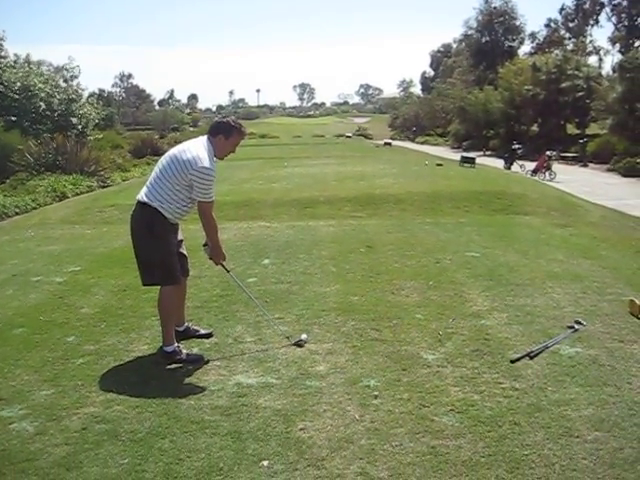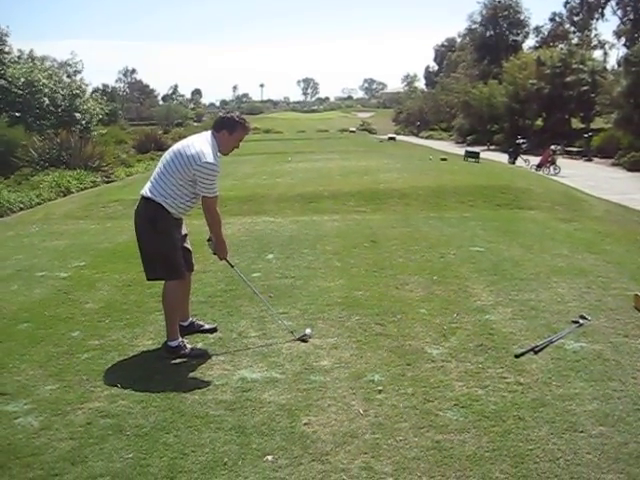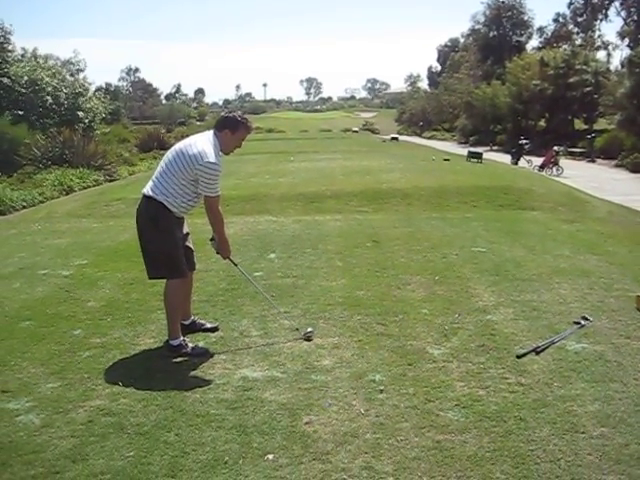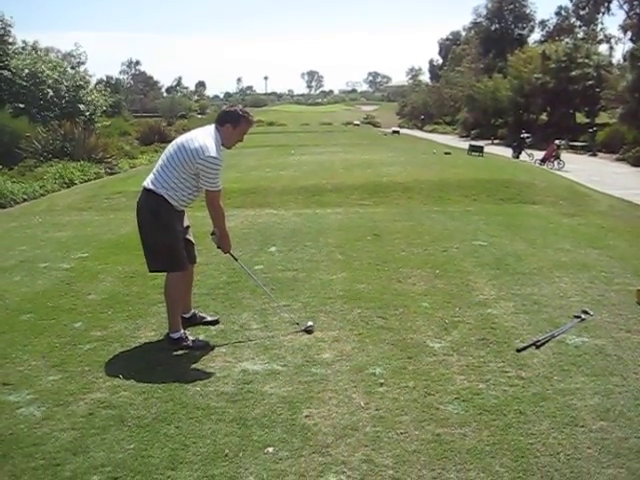
dt=0.4s
person 1, frame 1
left shoulder: (196, 147)
right shoulder: (203, 165)
left elbow: (202, 209)
right elbow: (206, 213)
left wrist: (210, 239)
right wrist: (216, 247)
left hip: (162, 217)
right hip: (153, 220)
left knee: (181, 274)
right knee: (170, 281)
left ankle: (180, 326)
right ankle: (169, 346)
person 1, frame 2
left shoulder: (200, 142)
right shoulder: (207, 160)
left elbow: (207, 204)
right elbow: (210, 209)
left wrist: (214, 235)
right wrist: (220, 242)
left hip: (166, 212)
right hip: (157, 215)
left knee: (185, 269)
right knee: (174, 276)
left ankle: (185, 321)
right ankle: (173, 341)
person 1, frame 3
left shoulder: (202, 141)
right shoulder: (209, 160)
left elbow: (209, 204)
right elbow: (212, 208)
left wrist: (217, 234)
right wrist: (223, 241)
left hip: (168, 211)
right hip: (158, 213)
left knee: (187, 267)
right knee: (176, 274)
left ankle: (186, 320)
right ankle: (174, 340)
person 1, frame 4
left shoulder: (204, 135)
right shoulder: (210, 155)
left elbow: (211, 199)
right elbow: (214, 202)
left wrist: (217, 229)
right wrist: (223, 236)
left hip: (167, 204)
right hip: (158, 206)
left knee: (188, 260)
right knee: (176, 267)
left ankle: (186, 313)
right ankle: (175, 333)
